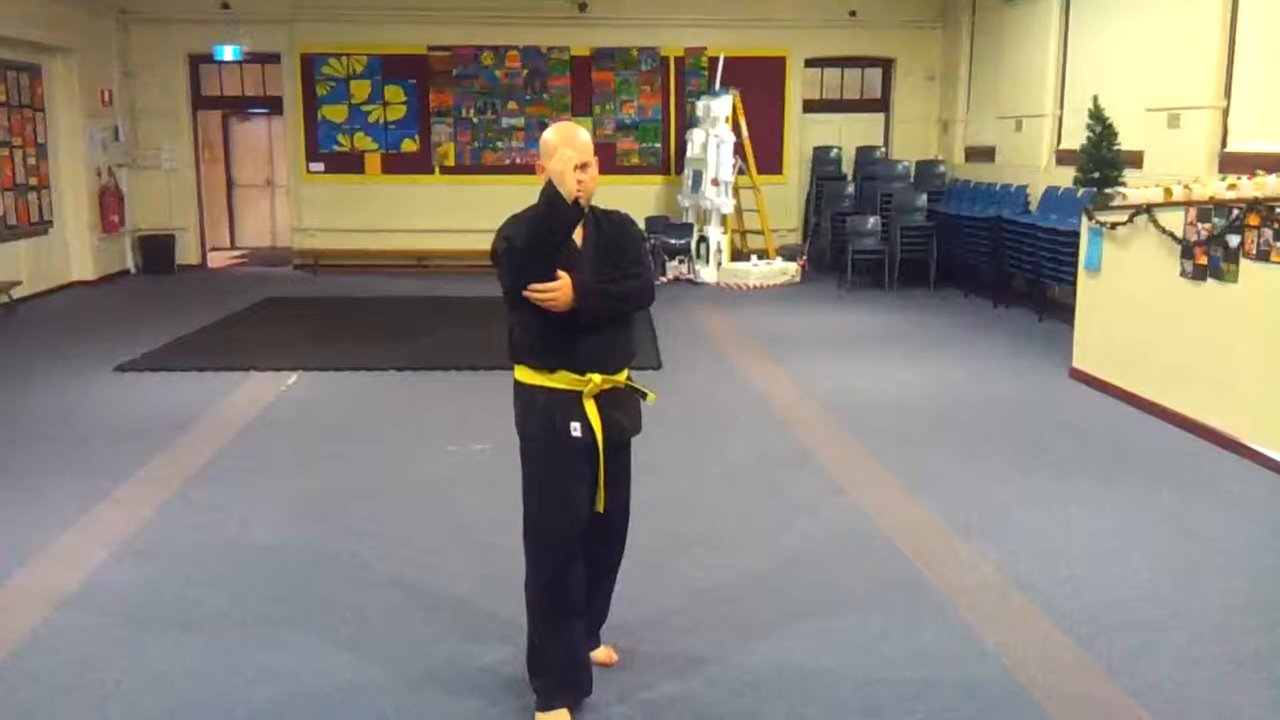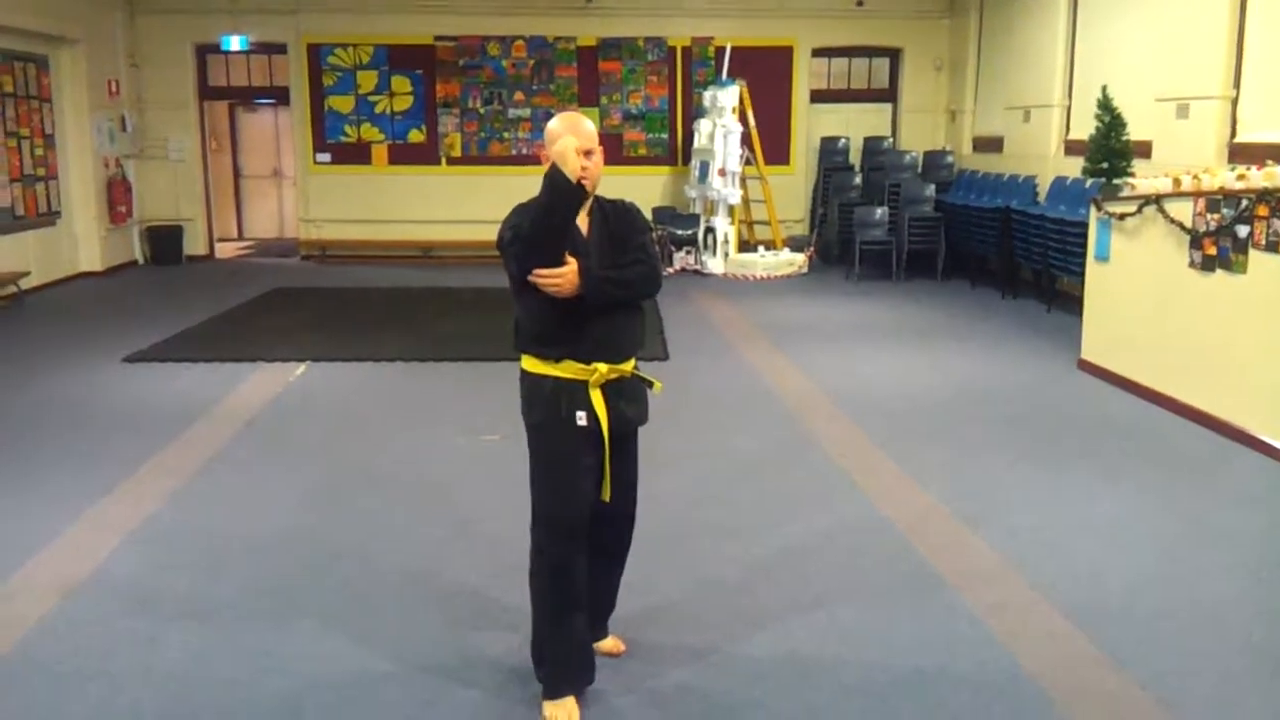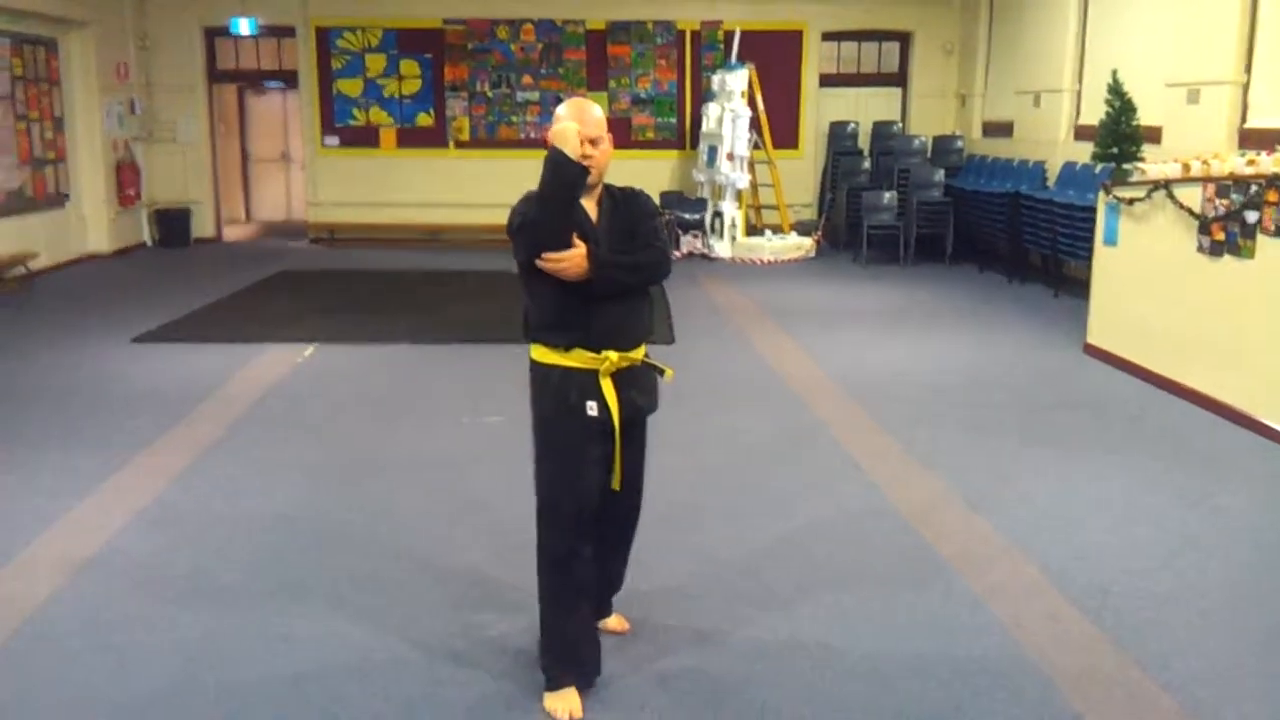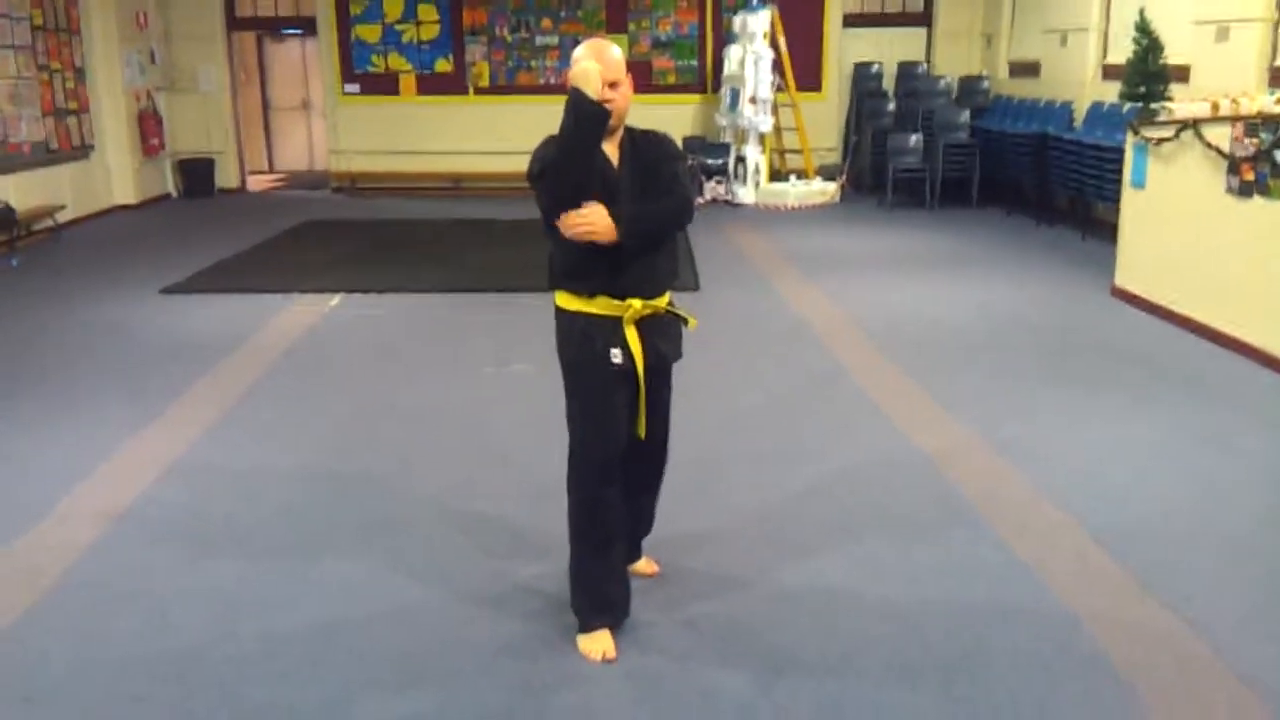
dt=0.5s
person 1, frame 1
left shoulder: (619, 228)
right shoulder: (521, 231)
left elbow: (642, 288)
right elbow: (528, 268)
left wrist: (580, 296)
right wrist: (558, 195)
left hip: (610, 399)
right hip: (549, 404)
left knee: (604, 529)
right knee: (554, 537)
left ankle: (583, 634)
person 1, frame 2
left shoulder: (625, 218)
right shoulder: (526, 220)
left elbow: (648, 276)
right elbow: (536, 257)
left wrist: (585, 282)
right wrist: (561, 180)
left hip: (617, 389)
right hip: (554, 393)
left knee: (612, 518)
right knee: (559, 527)
left ankle: (590, 623)
person 1, frame 3
left shoulder: (634, 205)
right shoulder: (535, 209)
left elbow: (656, 262)
right elbow: (546, 240)
left wrist: (594, 265)
right wrist: (561, 160)
left hip: (626, 377)
right hip: (564, 382)
left knee: (618, 504)
right knee: (565, 516)
left ankle: (595, 602)
right ankle: (565, 667)
person 1, frame 4
left shoulder: (657, 150)
right shoulder: (556, 153)
left elbow: (678, 208)
right elbow: (566, 188)
left wrist: (618, 226)
right wrist: (582, 106)
left hip: (652, 323)
right hip: (590, 328)
left knee: (646, 447)
right knee: (597, 457)
left ankle: (626, 546)
right ankle: (596, 609)
